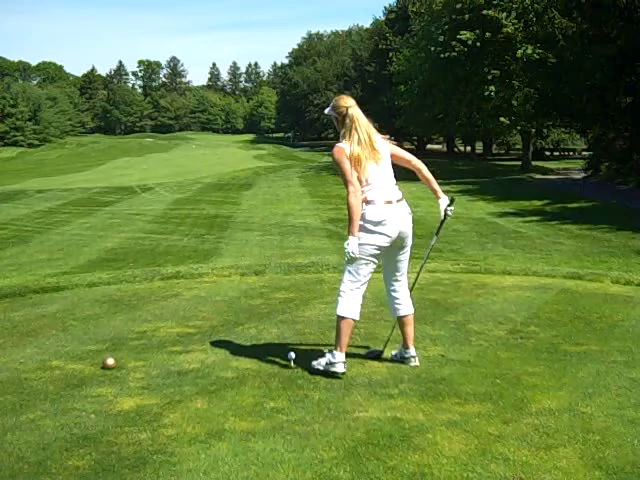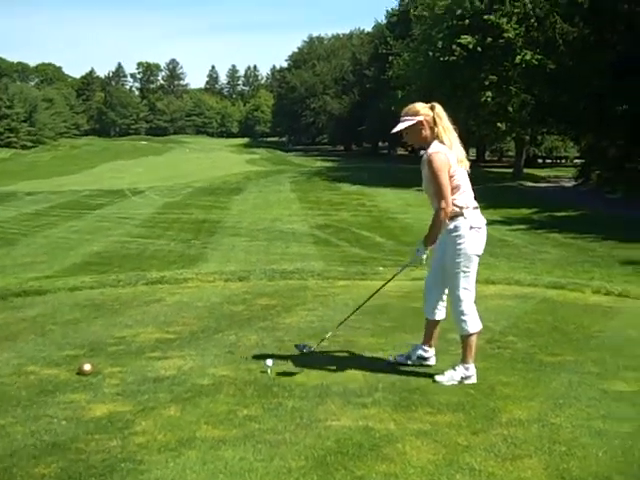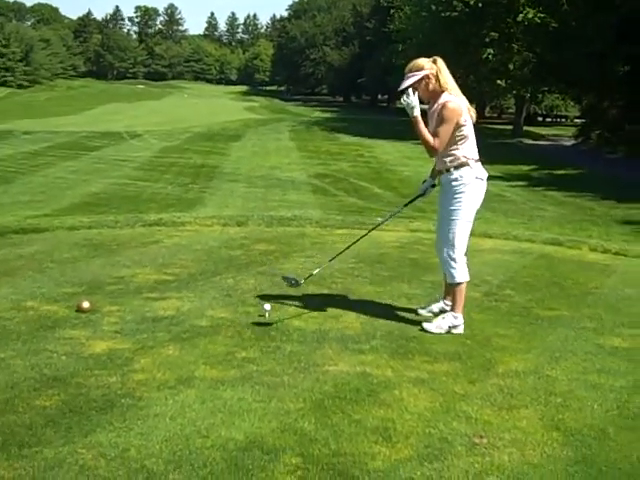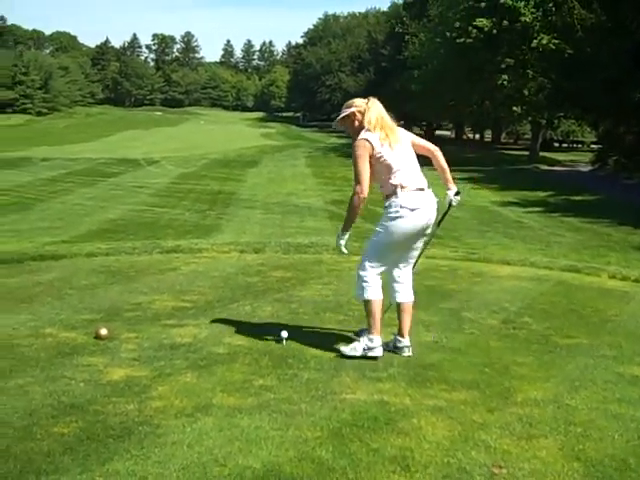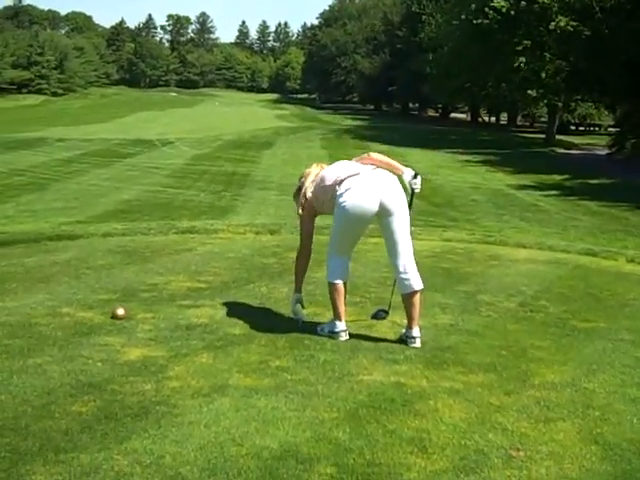
dt=1s
person 1, frame 1
left shoulder: (341, 149)
right shoulder: (378, 141)
left elbow: (354, 192)
right elbow: (418, 164)
left wrist: (352, 236)
right wrist: (441, 196)
left hip: (376, 221)
right hip: (401, 215)
left knee: (351, 288)
right knee: (398, 285)
left ankle: (337, 357)
right ankle: (409, 350)
person 1, frame 2
left shoulder: (435, 155)
right shoulder: (441, 150)
left elbow: (445, 206)
left wrist: (425, 244)
left hip: (464, 230)
right hip: (452, 230)
left knee: (461, 299)
right knee: (433, 290)
left ankle: (467, 368)
right ankle: (426, 349)
person 1, frame 3
left shoulder: (451, 105)
right shoulder: (436, 105)
left elbow: (435, 147)
left wrist: (414, 115)
right wrist: (432, 176)
left hip: (465, 181)
right hip: (450, 180)
left knee: (454, 248)
right knee: (444, 246)
left ankle: (455, 317)
right ankle: (448, 301)
person 1, frame 4
left shoulder: (363, 142)
right shoulder: (397, 132)
left elbow: (361, 192)
right elbow: (433, 152)
left wrist: (344, 231)
right wrist: (450, 186)
left hip: (404, 208)
right hip: (427, 203)
left knee: (368, 271)
right knee: (400, 271)
left ankle: (372, 339)
right ankle: (402, 339)
person 1, frame 5
left shoulder: (310, 197)
right shoulder: (344, 165)
left elbow: (304, 250)
right elbow: (370, 156)
left wrist: (297, 291)
right wrist: (405, 171)
left hip: (355, 196)
right hip: (388, 185)
left knee: (337, 257)
right knee: (404, 260)
left ankle: (339, 325)
right ankle: (413, 331)
